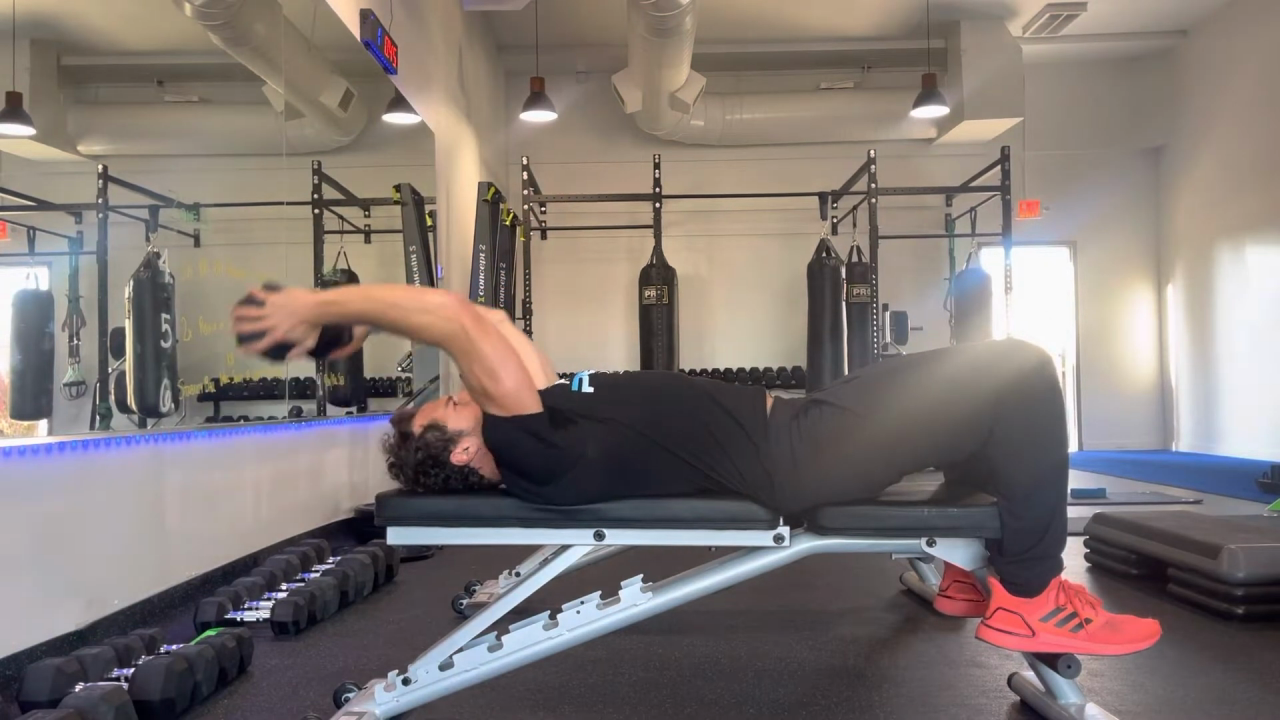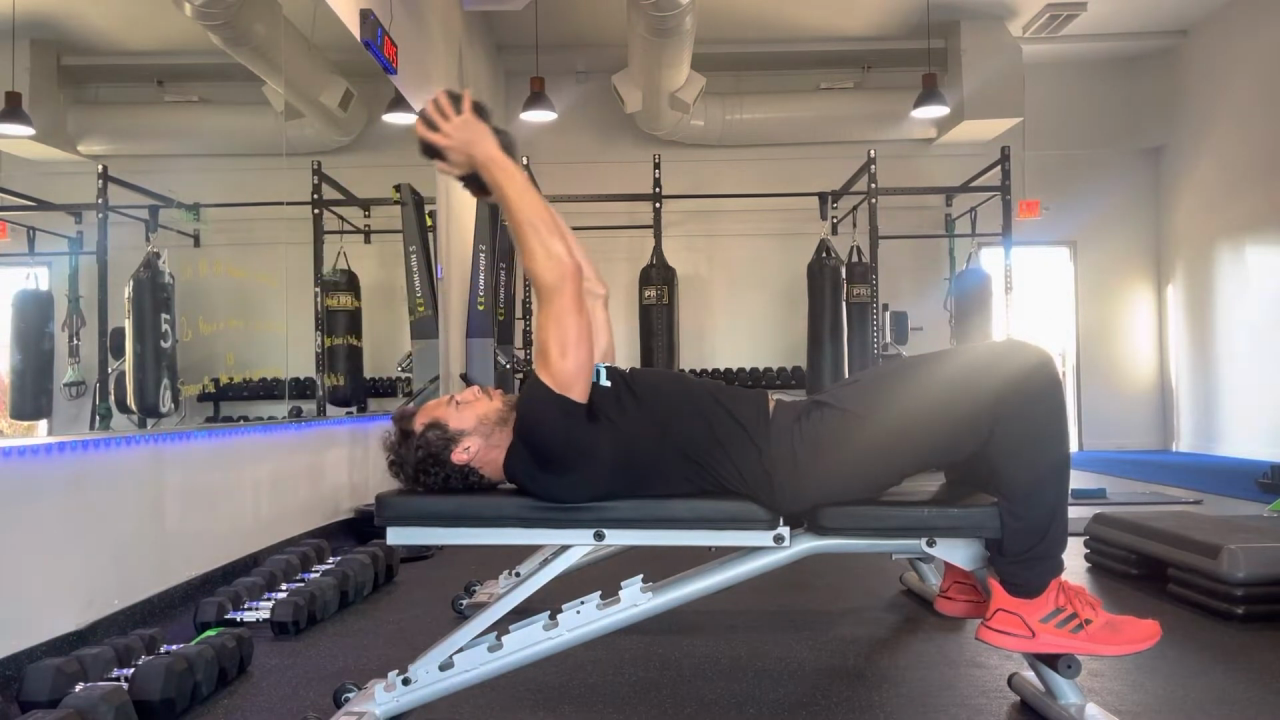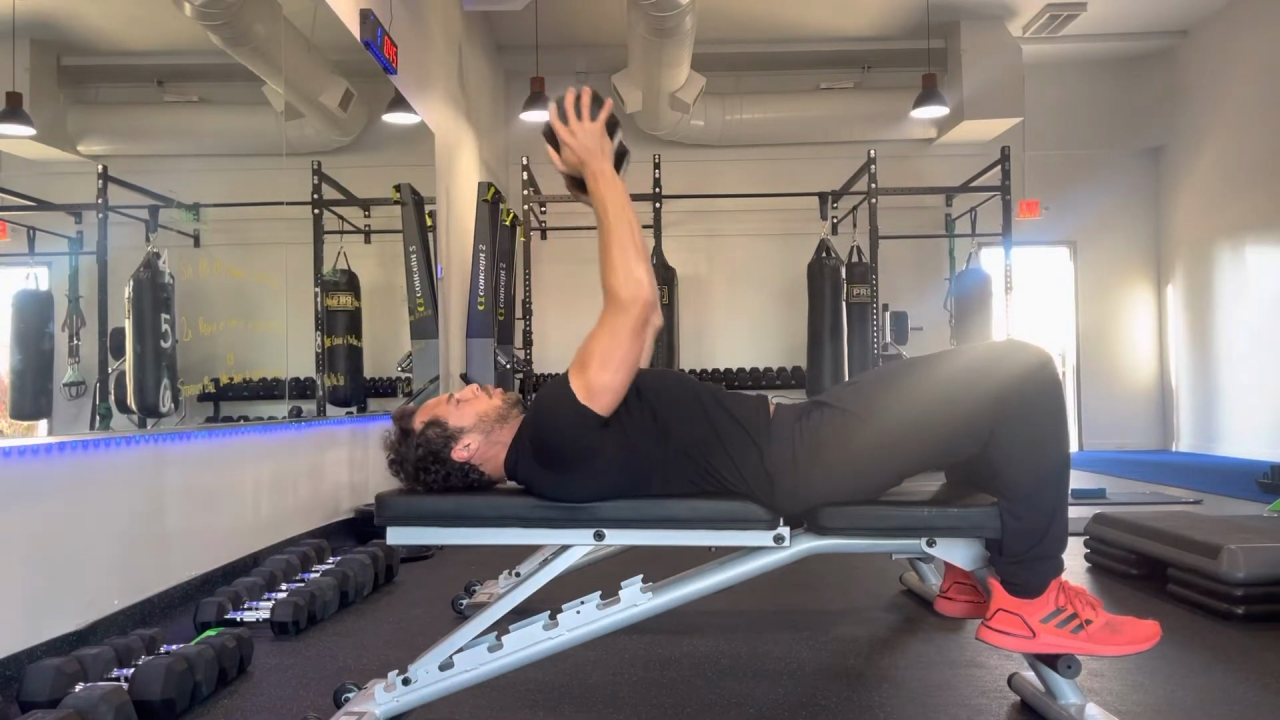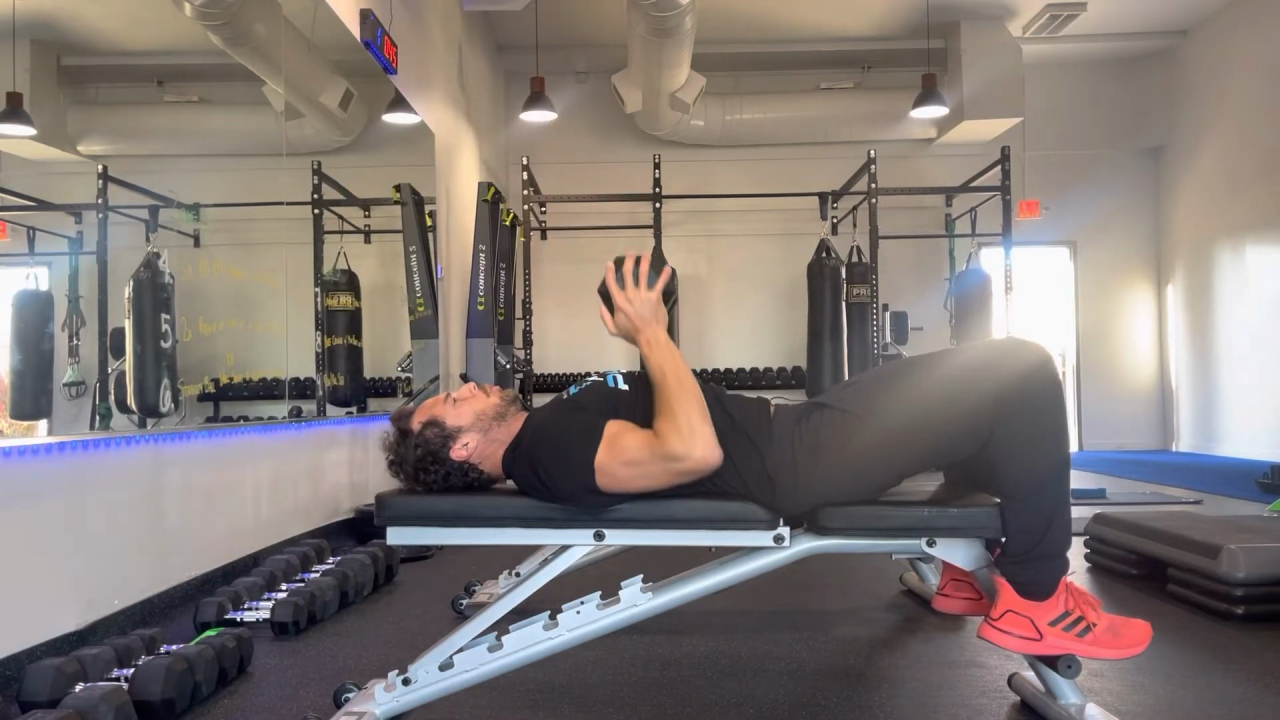
dt=0.5s
person 1, frame 1
left shoulder: (537, 423)
right shoulder: (531, 458)
left elbow: (486, 330)
right elbow: (463, 324)
left wrist: (333, 308)
right wrist: (323, 303)
left hip: (791, 418)
right hip: (794, 454)
left knee: (990, 374)
right knee: (1020, 373)
left ankle: (980, 568)
right ankle: (1028, 598)
person 1, frame 2
left shoulder: (552, 433)
right shoulder: (550, 448)
left elbow: (584, 289)
right elbow: (561, 283)
left wrist: (491, 166)
right wrist: (487, 156)
left hip: (799, 427)
right hip: (802, 457)
left knee: (990, 382)
right knee: (1023, 375)
left ankle: (978, 570)
right ankle: (1027, 601)
person 1, frame 3
left shoulder: (554, 424)
right shoulder: (554, 441)
left elbow: (629, 316)
right elbow: (638, 300)
left wrist: (596, 187)
right wrist: (596, 169)
left hip: (796, 432)
right hip: (799, 460)
left knee: (990, 380)
right knee: (1023, 376)
left ankle: (977, 571)
right ankle: (1028, 601)
person 1, frame 4
left shoulder: (554, 427)
right shoulder: (549, 450)
right elbow: (696, 449)
left wrist: (645, 335)
right wrist: (651, 334)
left hip: (795, 424)
right hip: (800, 459)
left knee: (988, 381)
right knee: (1020, 372)
left ankle: (967, 568)
right ankle: (1033, 600)
